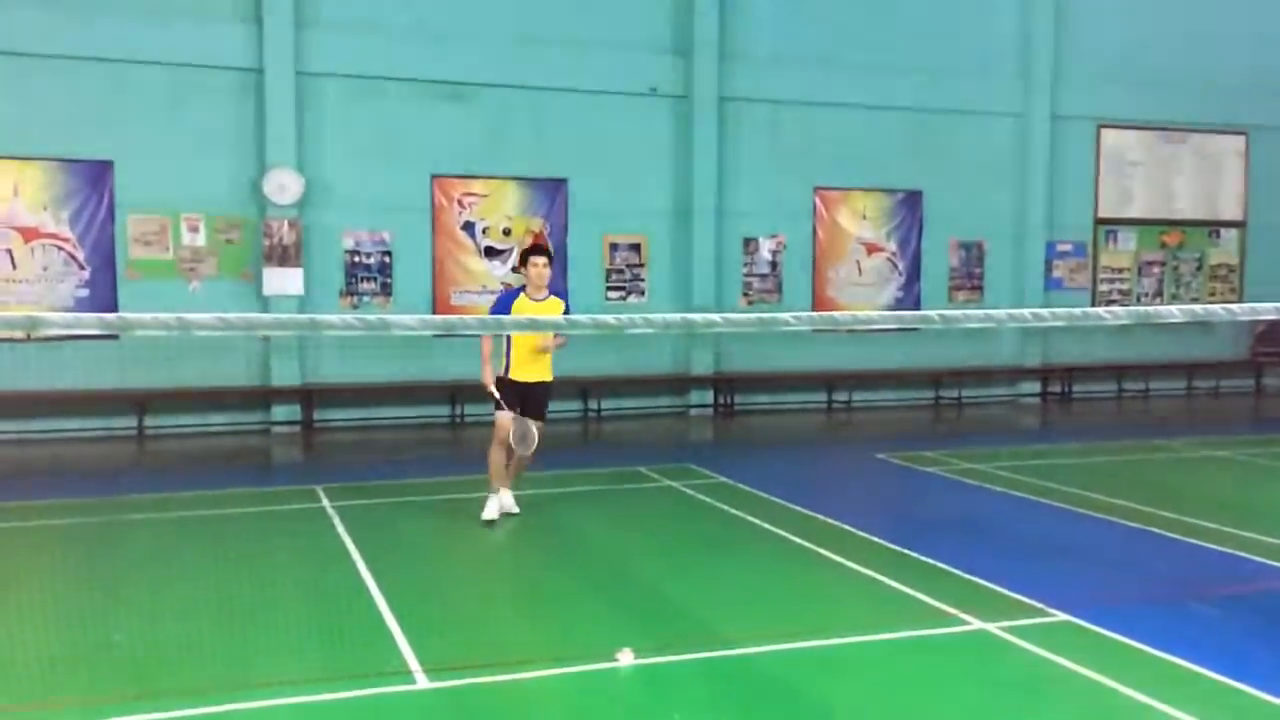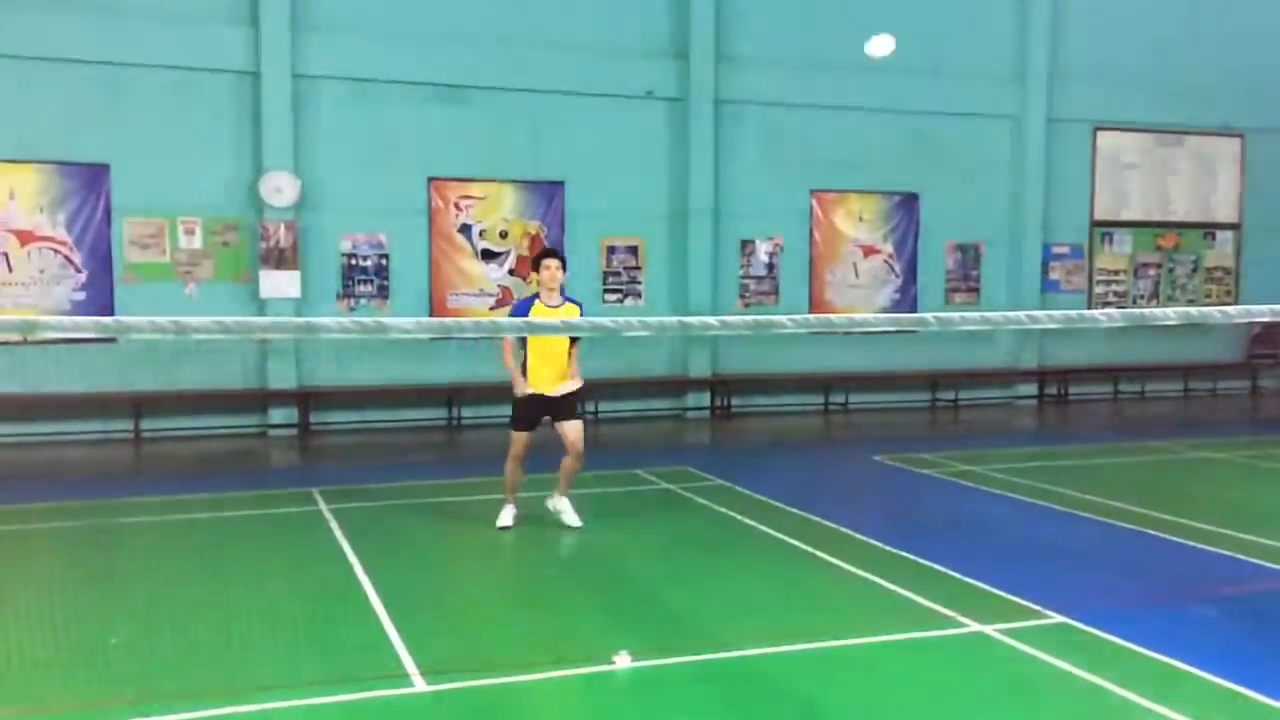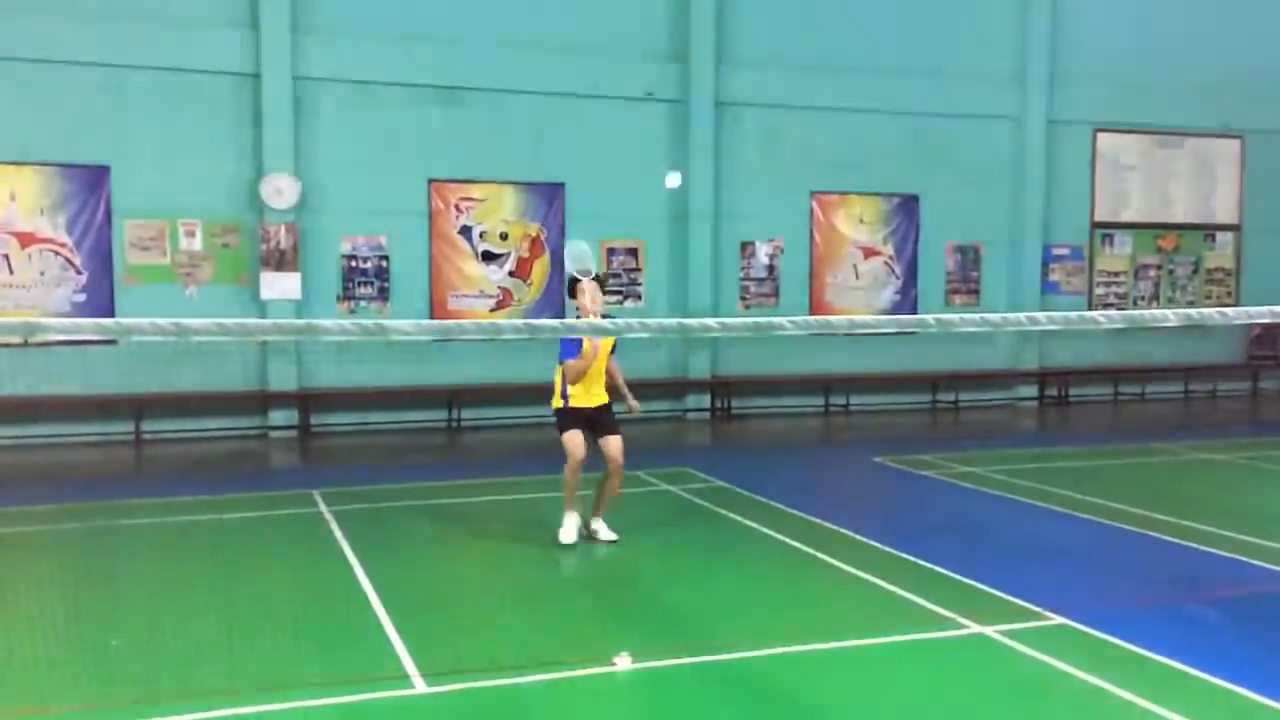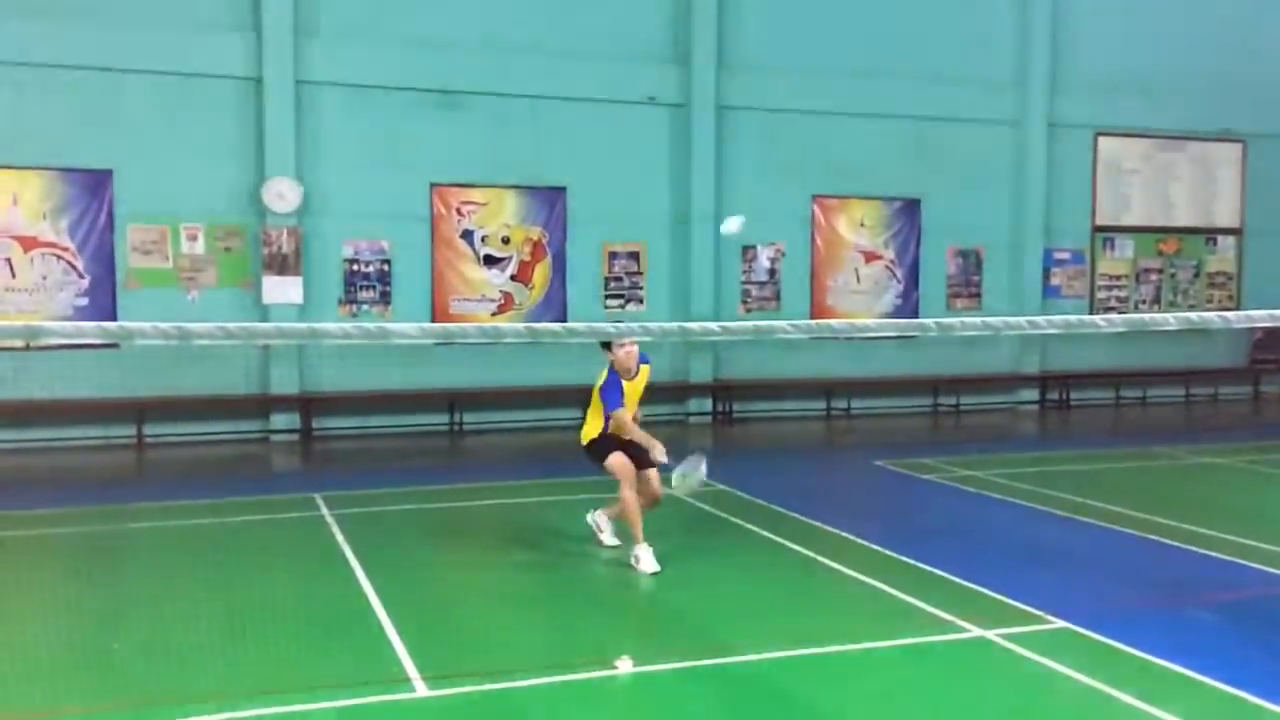
dt=0.3s
person 1, frame 1
left shoulder: (560, 303)
right shoulder: (509, 299)
left elbow: (562, 336)
right elbow: (488, 331)
left wrist: (553, 343)
right wrist: (487, 366)
left hip: (541, 380)
right hip: (510, 377)
right knee: (502, 436)
left ankle: (506, 490)
right ankle: (495, 497)
person 1, frame 2
left shoulder: (575, 309)
right shoulder: (524, 308)
right elbow: (507, 346)
left wrist: (575, 370)
right wrist: (517, 379)
left hip: (563, 391)
right hip: (529, 391)
left knee: (576, 448)
right knee: (516, 453)
left ankle: (560, 498)
right ankle: (509, 505)
person 1, frame 3
right shoulder: (571, 334)
right elbow: (572, 376)
left wrist: (626, 394)
right wrist: (590, 347)
left hip: (599, 402)
right hip: (570, 404)
left knee: (616, 460)
right knee: (577, 455)
left ankle: (595, 520)
right ankle: (570, 514)
person 1, frame 4
left shoulder: (644, 364)
right shoulder: (609, 385)
right elbow: (625, 424)
right wrist: (651, 443)
left hip: (627, 436)
right hip: (599, 437)
left knee: (654, 492)
right knee: (627, 476)
left ankle: (602, 517)
right ankle: (640, 549)
